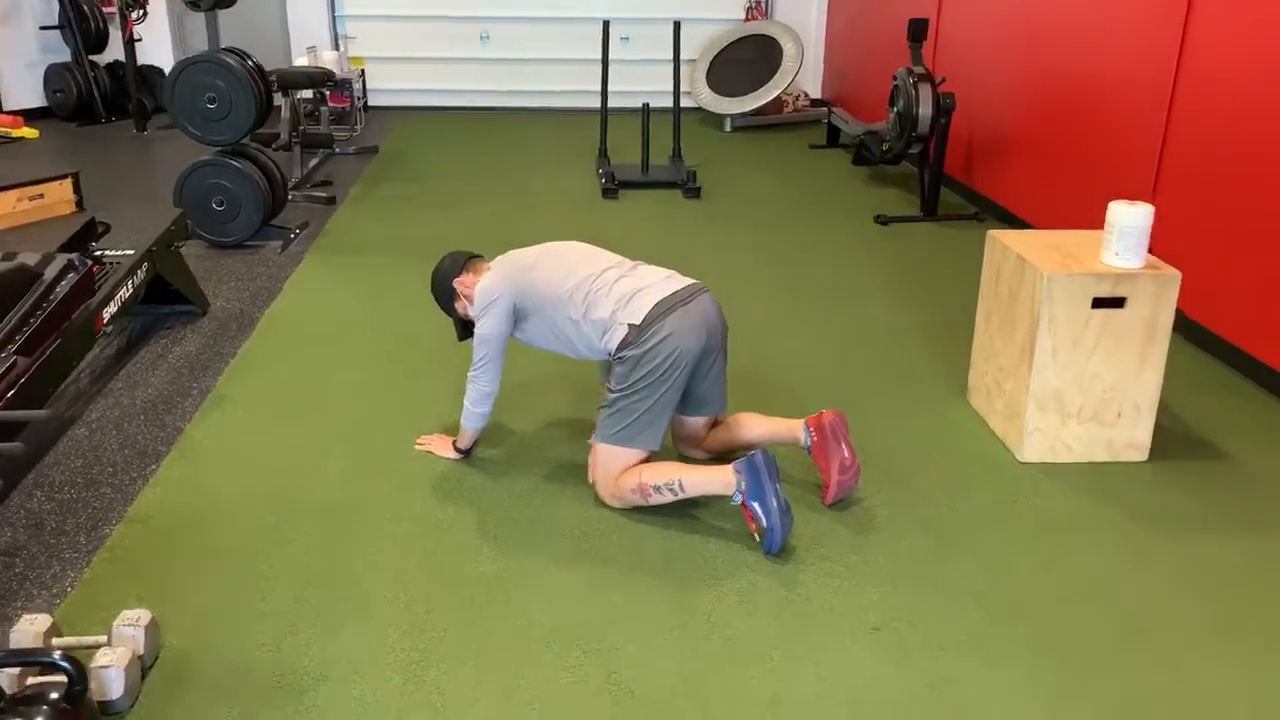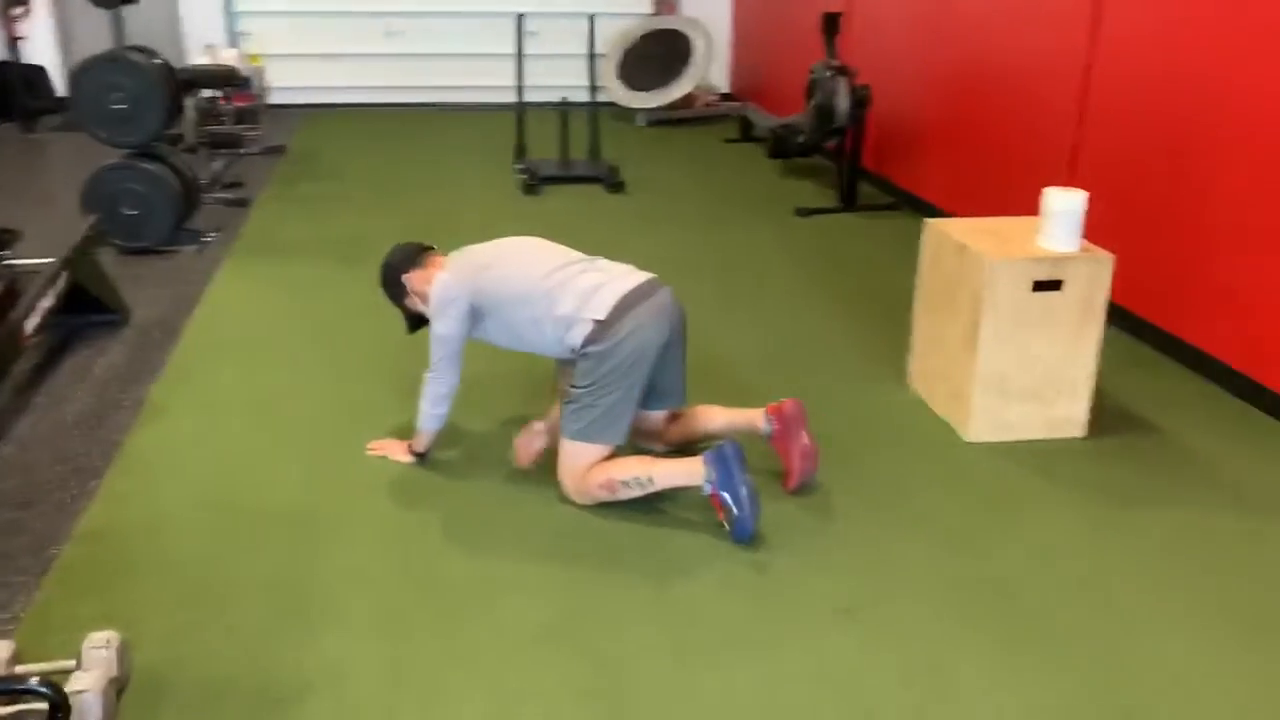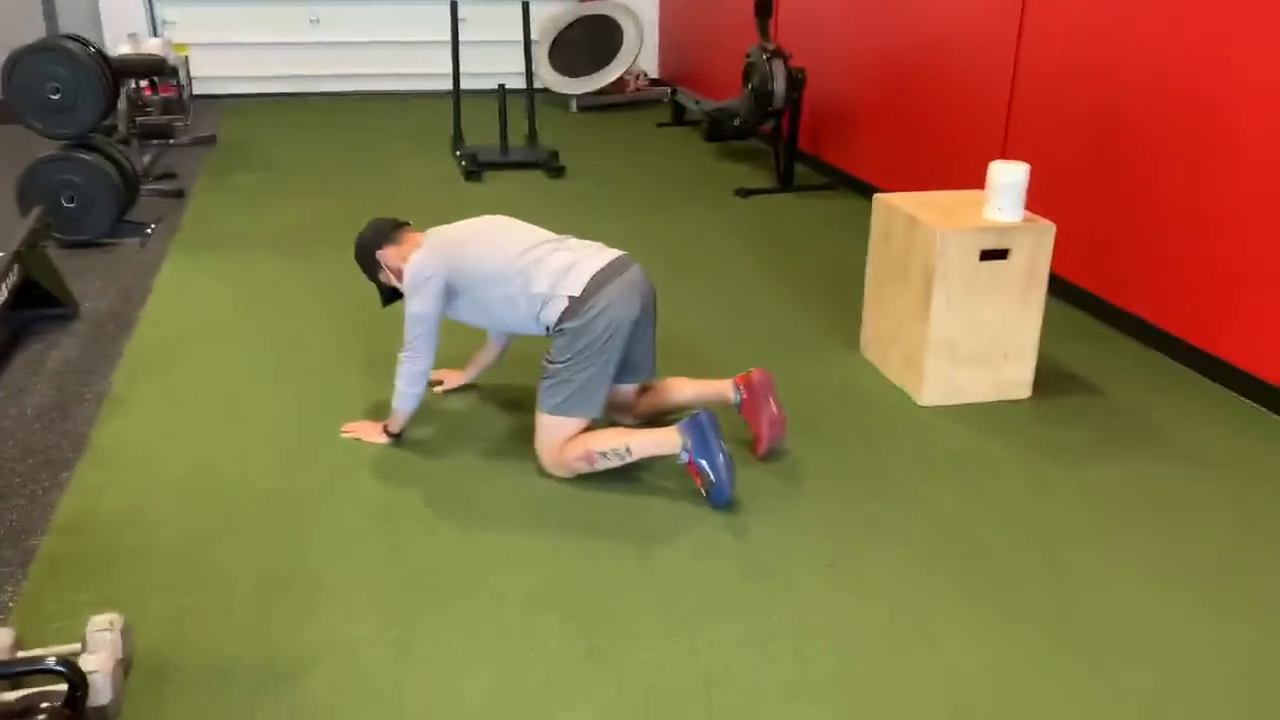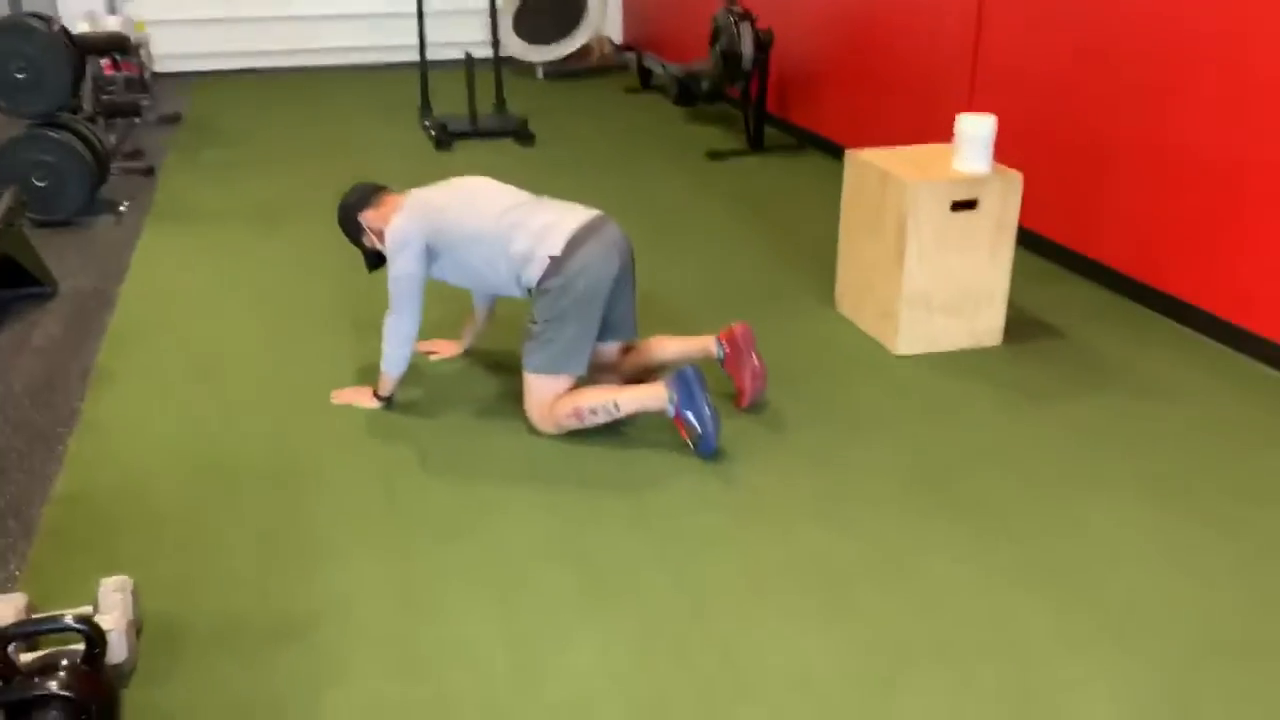
dt=0.3s
person 1, frame 1
left shoulder: (492, 288)
right shoulder: (536, 266)
left elbow: (484, 379)
left wrist: (461, 444)
right wrist: (610, 426)
left hip: (657, 332)
right hip: (698, 304)
left knee: (613, 486)
right knee: (696, 440)
left ankle: (739, 479)
right ankle: (812, 431)
person 1, frame 2
left shoulder: (449, 286)
right shoulder: (491, 260)
left elbow: (442, 379)
left wrist: (416, 447)
right wrist: (553, 419)
left hip: (618, 328)
right hip: (657, 299)
left knee: (579, 482)
right knee: (656, 432)
left ankle: (707, 472)
right ankle: (770, 420)
person 1, frame 3
left shoulder: (423, 265)
right shoulder: (463, 240)
left elbow: (417, 357)
left wrist: (391, 428)
right wrist: (468, 374)
left hip: (591, 306)
right hip: (627, 276)
left knee: (557, 456)
right knee: (626, 407)
left ankle: (684, 441)
right ankle: (739, 390)
person 1, frame 4
left shoulder: (403, 227)
right shoulder: (444, 200)
left elbow: (403, 318)
left wrist: (381, 393)
right wrist: (464, 341)
left hip: (570, 265)
right hip: (604, 235)
left knee: (545, 414)
right knee: (609, 366)
left ankle: (671, 395)
right ankle: (722, 346)
